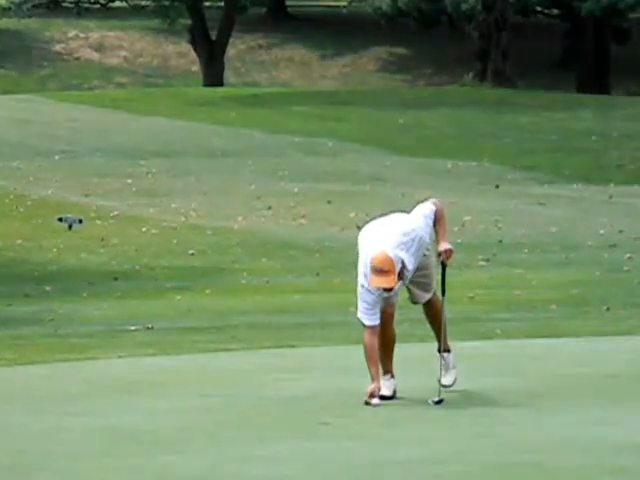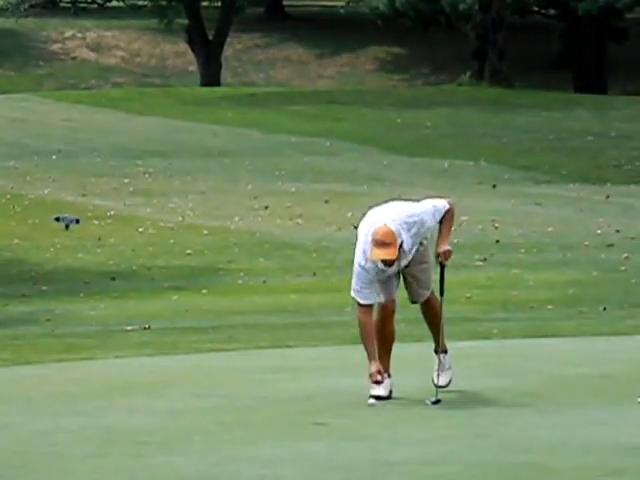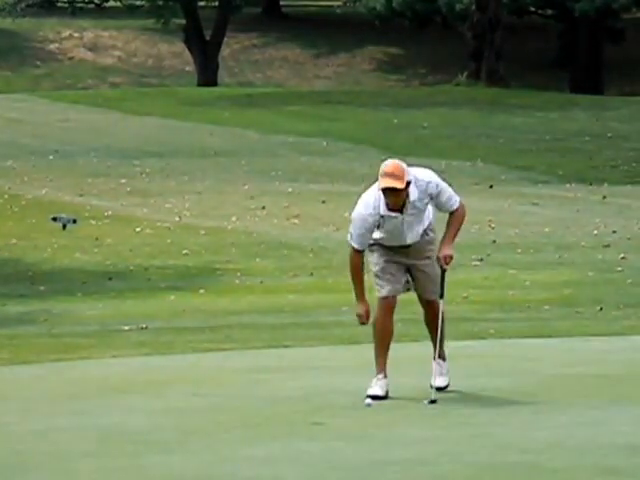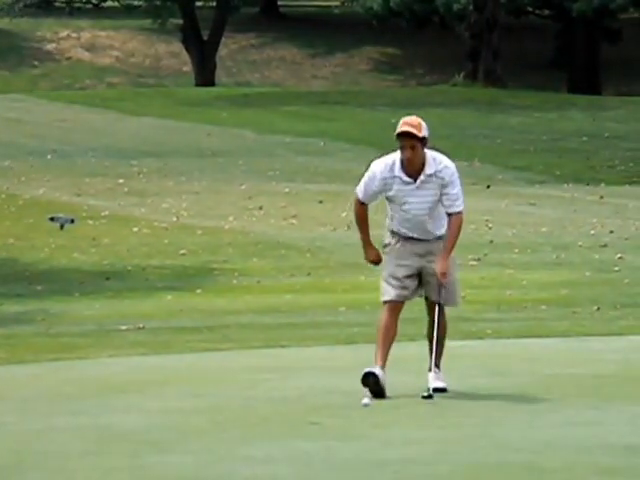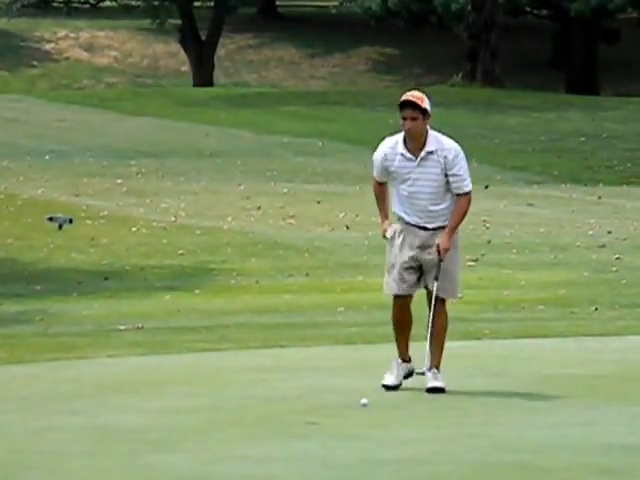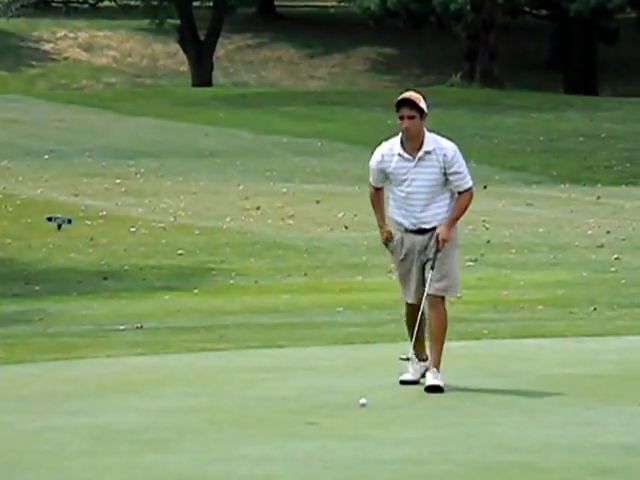
dt=0.3s
person 1, frame 1
left shoulder: (414, 235)
right shoulder: (368, 281)
left elbow: (434, 205)
right elbow: (371, 333)
left wrist: (442, 241)
right wrist: (375, 380)
left hip: (415, 248)
left knee: (428, 298)
right knee: (386, 312)
left ankle: (445, 351)
right ankle: (387, 377)
person 1, frame 2
left shoulder: (415, 219)
right shoulder: (365, 260)
left elbow: (448, 205)
right elbow: (364, 311)
left wrist: (444, 241)
right wrist: (372, 361)
left hip: (415, 242)
right hip: (374, 251)
left knee: (426, 298)
right knee: (386, 307)
left ankle: (441, 351)
right ankle: (385, 376)
person 1, frame 3
left shoulder: (427, 182)
right shoulder: (367, 209)
left elbow: (458, 209)
right elbow: (356, 252)
left wrist: (448, 244)
right wrist: (360, 300)
left hip: (421, 239)
right hip: (385, 246)
left knee: (431, 301)
right knee: (386, 303)
left ankle: (440, 359)
right ankle: (380, 377)
person 1, frame 4
left shoulder: (444, 169)
right shoulder: (382, 170)
left elbow: (456, 215)
right elbow: (361, 202)
left wrist: (444, 259)
right wrist: (367, 245)
left hip: (436, 242)
right hip: (401, 243)
left knee: (436, 307)
right knee: (392, 304)
left ankle: (435, 369)
right ankle: (378, 369)
person 1, frame 5
left shoulder: (449, 150)
right shoulder: (387, 150)
left elbow: (464, 195)
right elbow: (379, 182)
left wrist: (448, 235)
right wrist: (384, 218)
left hip: (441, 234)
right hip: (405, 231)
left knee: (437, 301)
right knee: (400, 297)
left ankle: (434, 370)
right ankle: (402, 362)
person 1, frame 6
left shoulder: (446, 150)
right shoulder: (384, 154)
left elbow: (465, 191)
right elbow: (376, 188)
left wrist: (448, 225)
right wrist: (382, 225)
left hip: (439, 233)
right hip: (404, 235)
left knee: (436, 298)
right knee: (411, 302)
left ankle: (434, 369)
right ankle: (420, 359)
